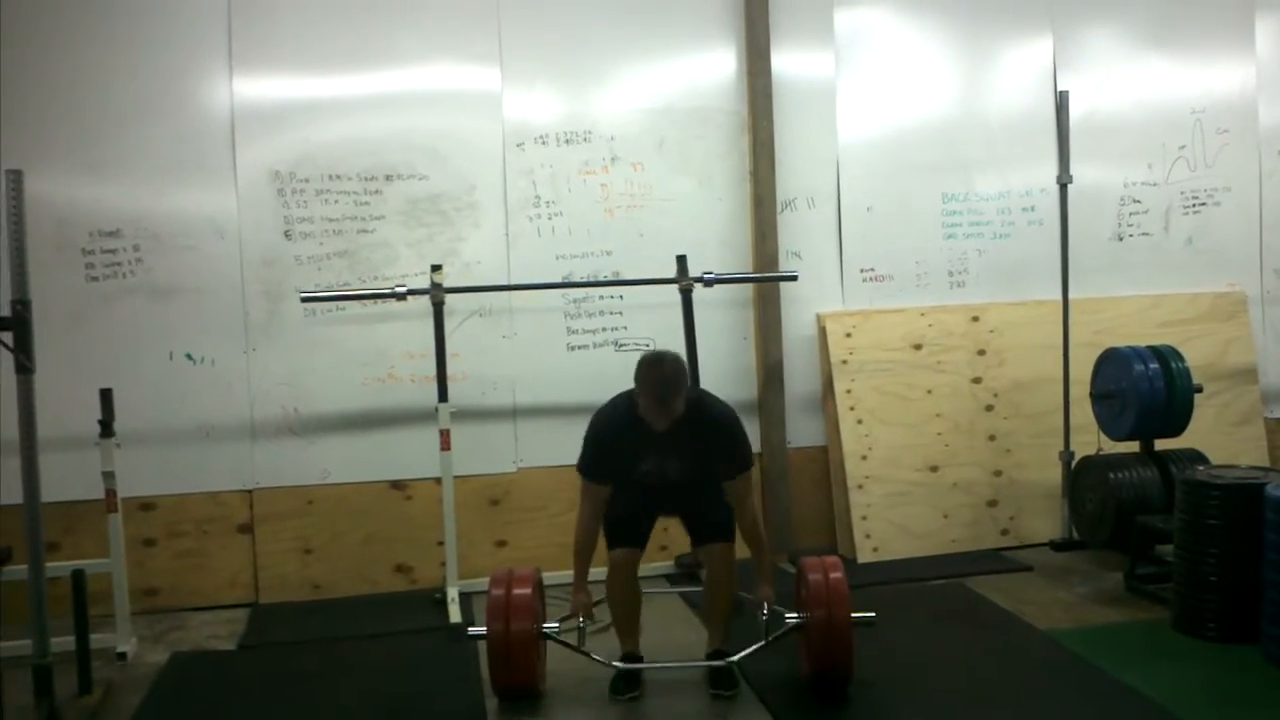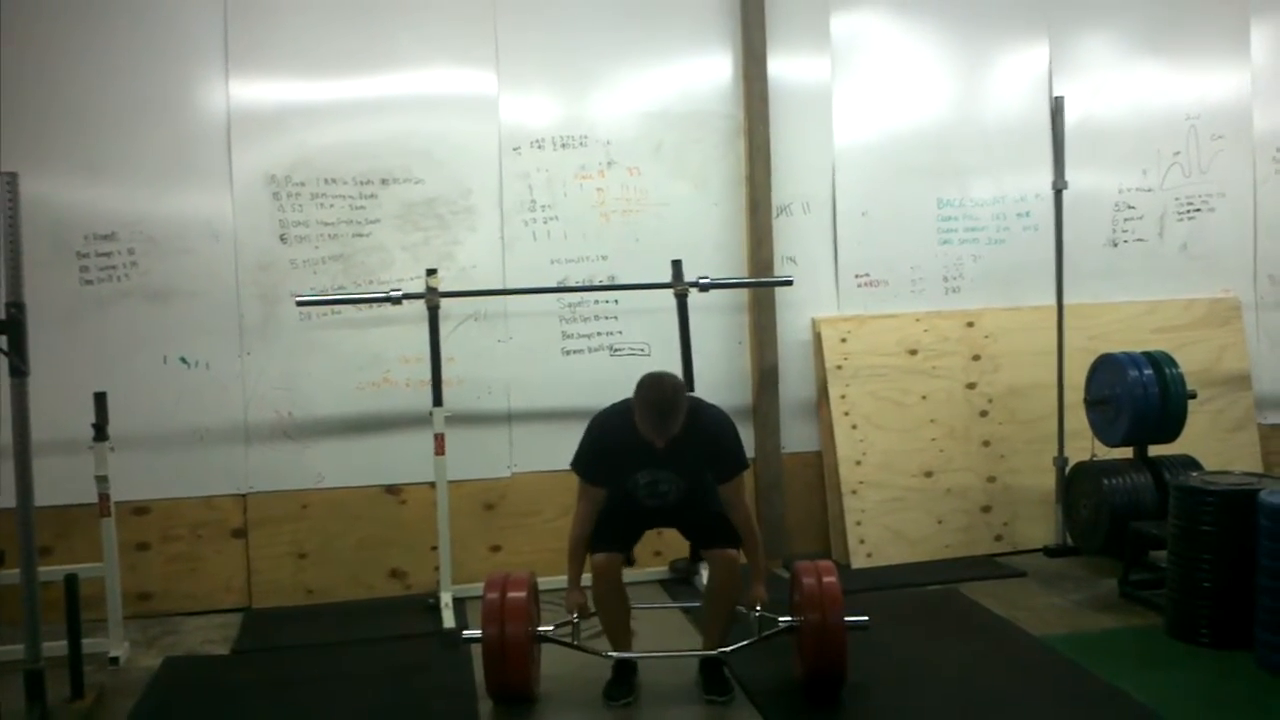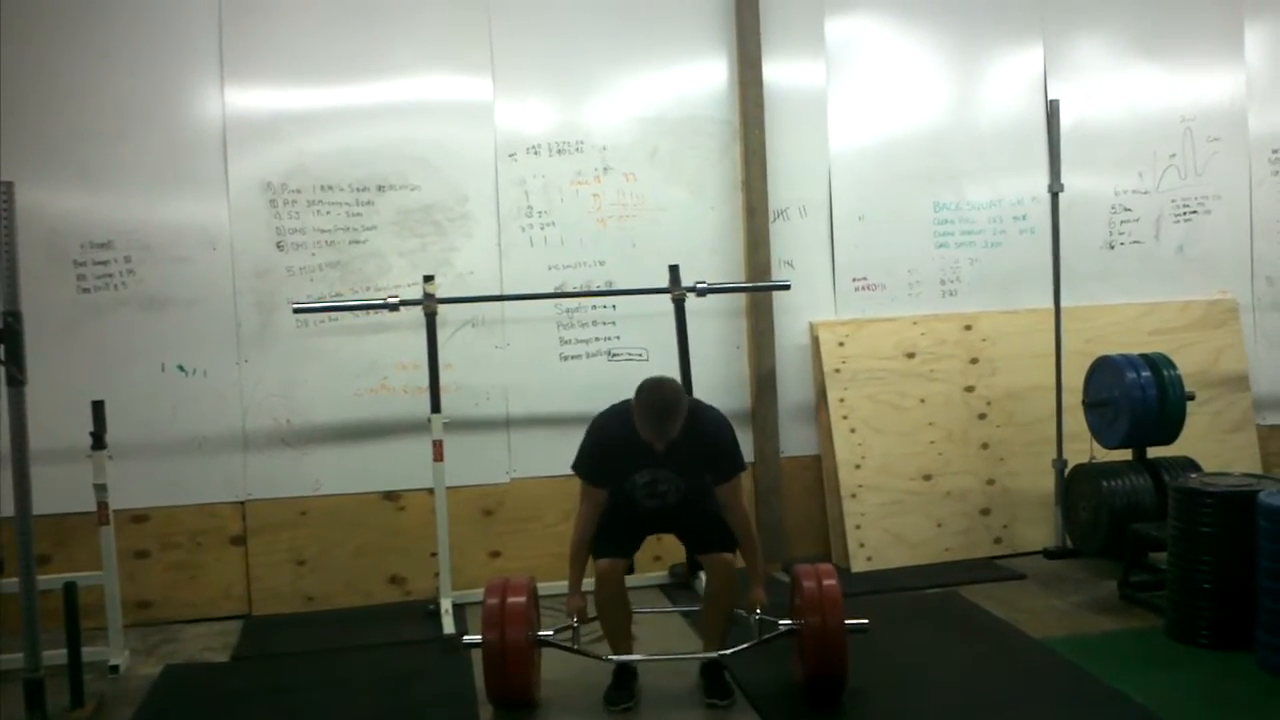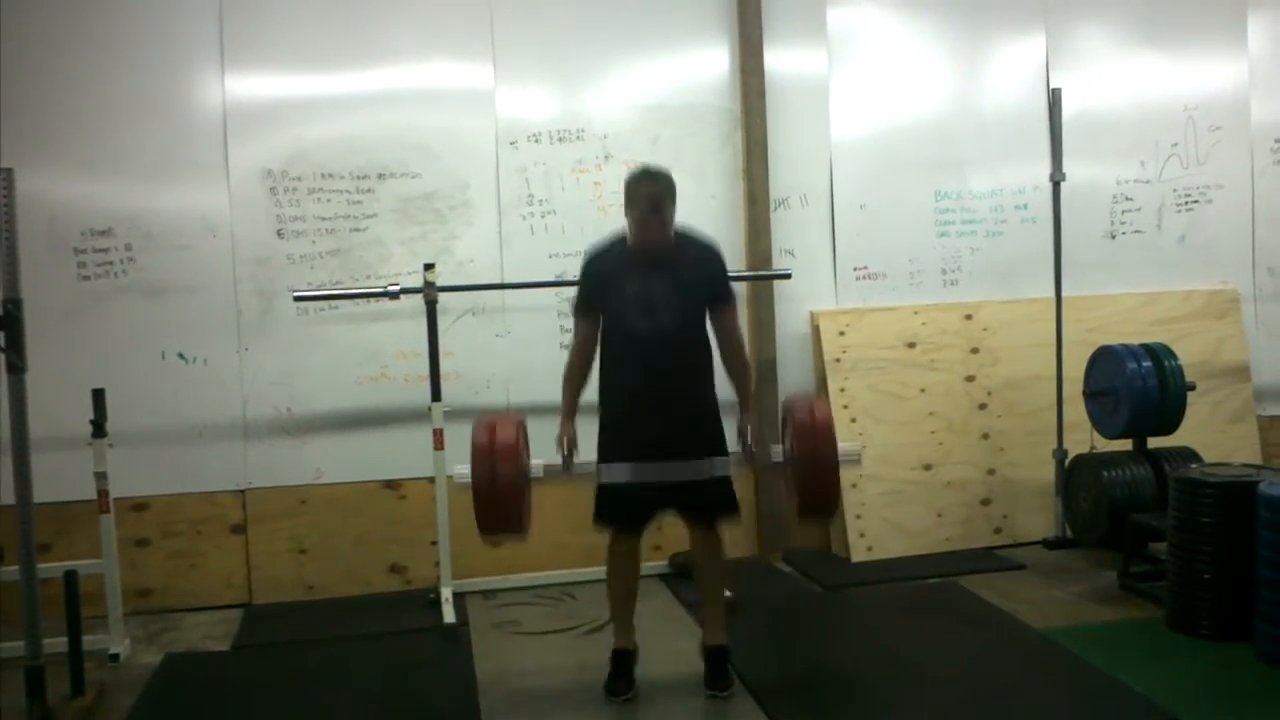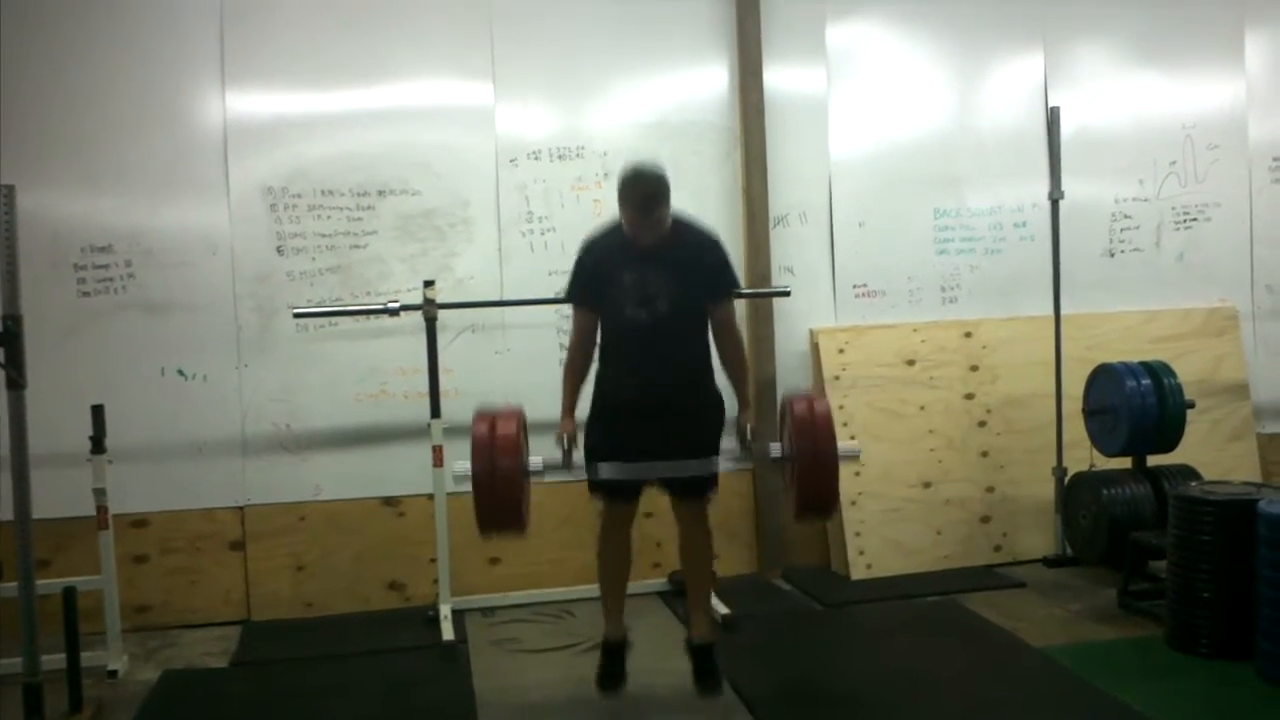
dt=0.4s
person 1, frame 1
left shoulder: (718, 419)
right shoulder: (608, 423)
left elbow: (743, 501)
right elbow: (591, 506)
left wrist: (764, 577)
right wrist: (580, 585)
left hip: (700, 483)
right hip: (633, 488)
left knee: (722, 558)
right knee: (620, 562)
left ankle: (717, 656)
right ankle: (630, 660)
person 1, frame 2
left shoulder: (714, 426)
right shoulder: (606, 429)
left elbow: (736, 503)
right elbow: (587, 506)
left wrist: (757, 577)
right wrist: (574, 585)
left hip: (696, 497)
right hip: (626, 501)
left knee: (727, 559)
right knee: (603, 564)
left ankle: (711, 661)
right ankle: (624, 663)
person 1, frame 3
left shoulder: (712, 427)
right shoulder: (606, 431)
left elbow: (733, 507)
right elbow: (589, 511)
left wrist: (757, 581)
right wrist: (574, 590)
left hip: (693, 501)
right hip: (626, 505)
left knee: (723, 564)
right knee: (607, 570)
left ankle: (712, 665)
right ankle: (624, 668)
person 1, frame 4
left shoulder: (703, 259)
right shoulder: (602, 265)
left elbow: (729, 337)
right elbow: (583, 346)
left wrist: (747, 410)
right wrist: (568, 418)
left hip: (695, 420)
right hip: (624, 424)
left knee: (705, 529)
right knee: (623, 536)
left ankle: (716, 644)
right ankle: (623, 650)
person 1, frame 5
left shoulder: (702, 249)
right shoulder: (597, 253)
left elbow: (725, 329)
right elbow: (583, 335)
left wrist: (744, 405)
right wrist: (567, 412)
left hip: (690, 401)
right hip: (618, 403)
left knee: (694, 508)
right knee: (615, 510)
left ankle: (702, 643)
right ankle: (613, 642)
